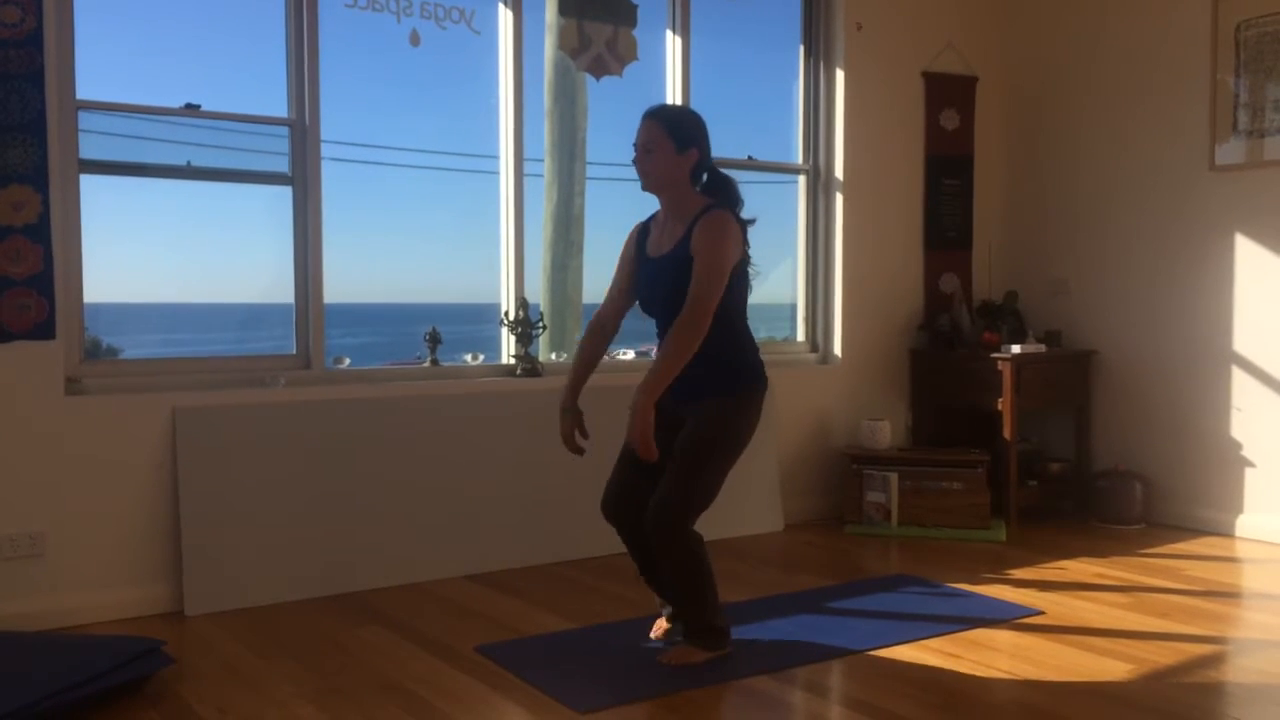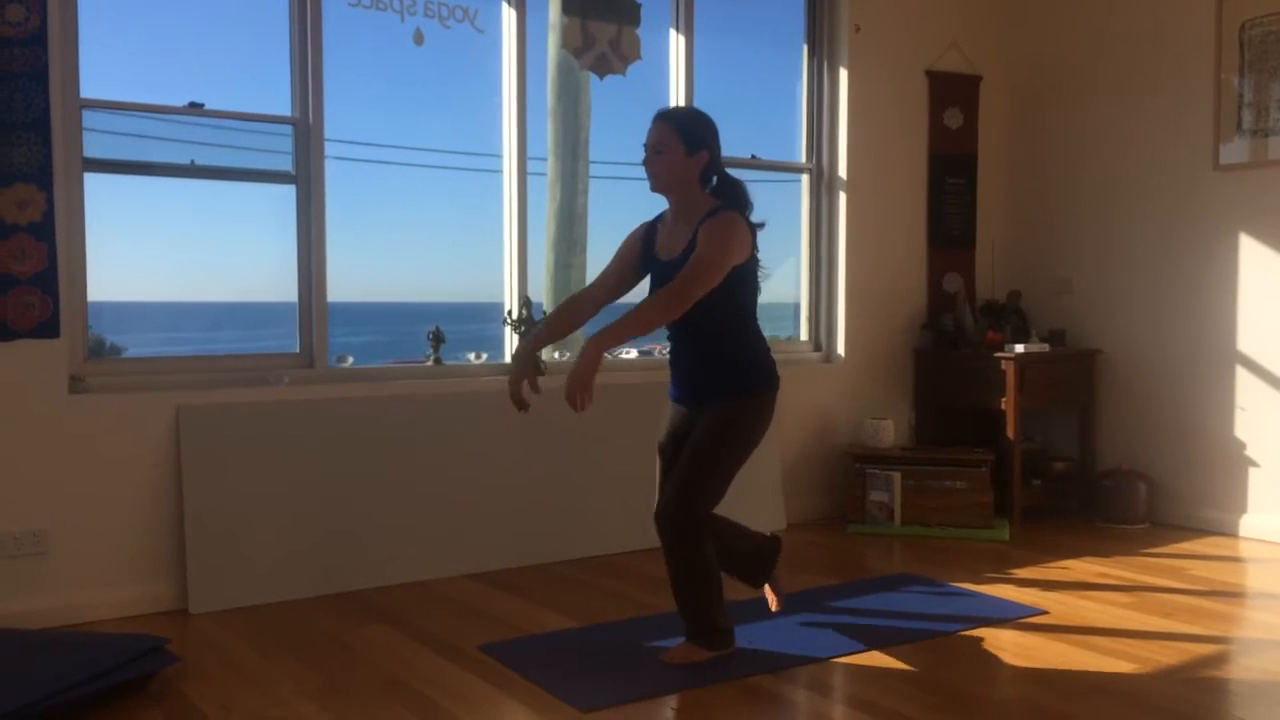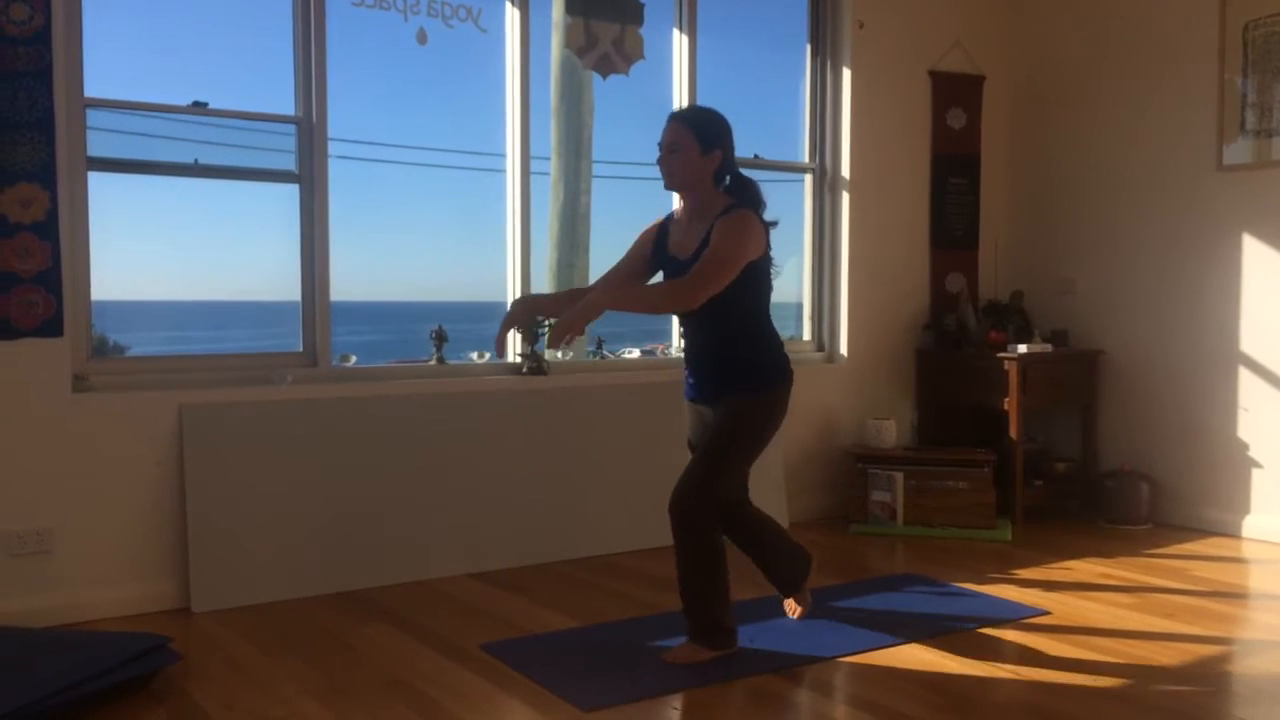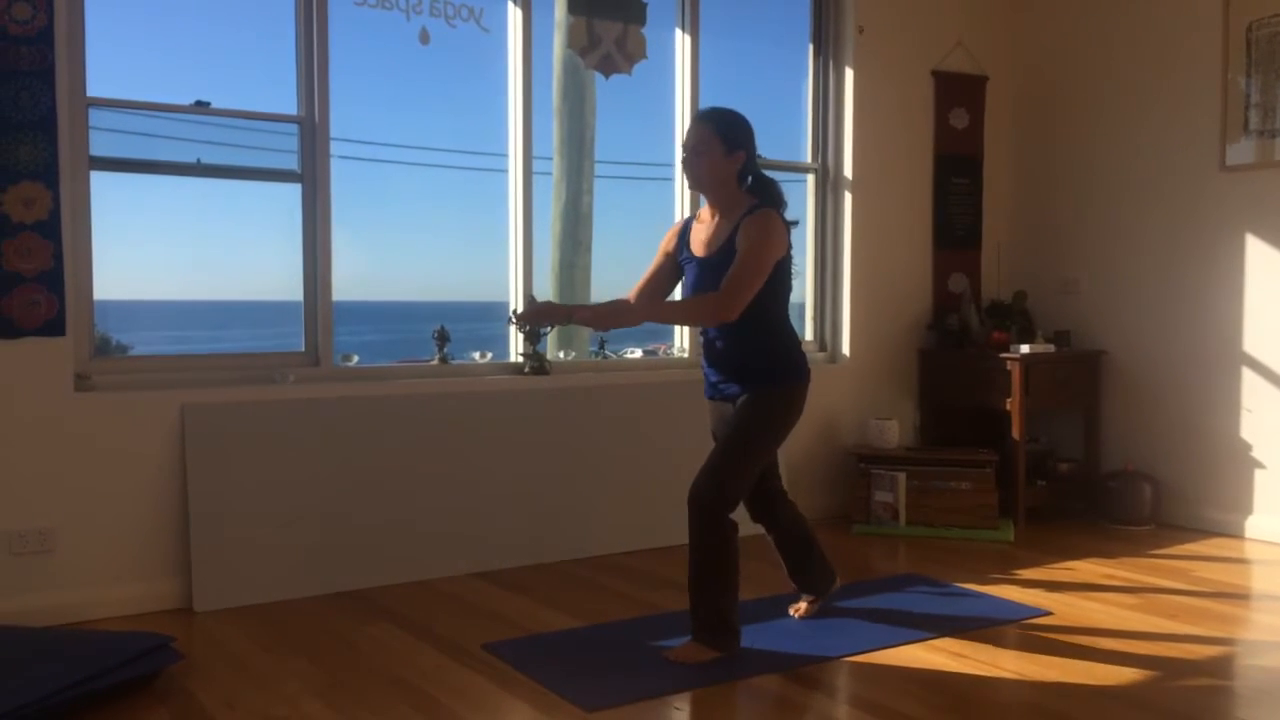
dt=0.4s
person 1, frame 1
left shoulder: (717, 226)
right shoulder: (643, 236)
left elbow: (696, 321)
right elbow: (606, 319)
left wrist: (643, 401)
right wrist: (570, 394)
left hip: (728, 394)
right hip: (675, 394)
left knee: (666, 515)
right knee: (620, 503)
left ankle: (707, 632)
right ankle: (679, 600)
person 1, frame 2
left shoulder: (726, 228)
right shoulder: (648, 236)
left elbow: (675, 302)
right elbow: (589, 298)
left wrist: (598, 348)
right wrist: (530, 346)
left hip: (741, 394)
right hip: (688, 396)
left knee: (677, 513)
right knee: (680, 514)
left ankle: (710, 634)
right ankle: (762, 558)
person 1, frame 3
left shoulder: (740, 225)
right shoulder: (662, 233)
left elbow: (689, 295)
right elbow: (598, 292)
left wrist: (602, 300)
right wrist: (537, 303)
left hip: (756, 388)
right hip: (704, 392)
left knee: (690, 505)
right knee: (726, 505)
left ankle: (711, 635)
right ankle: (796, 573)
person 1, frame 4
left shoulder: (763, 224)
right shoulder: (683, 233)
left elbow: (727, 305)
right elbow: (636, 306)
left wrist: (649, 312)
right wrist: (572, 313)
left hip: (773, 384)
right hip: (723, 388)
left knee: (708, 498)
right knee: (763, 495)
left ankle: (715, 633)
right ankle: (817, 580)
